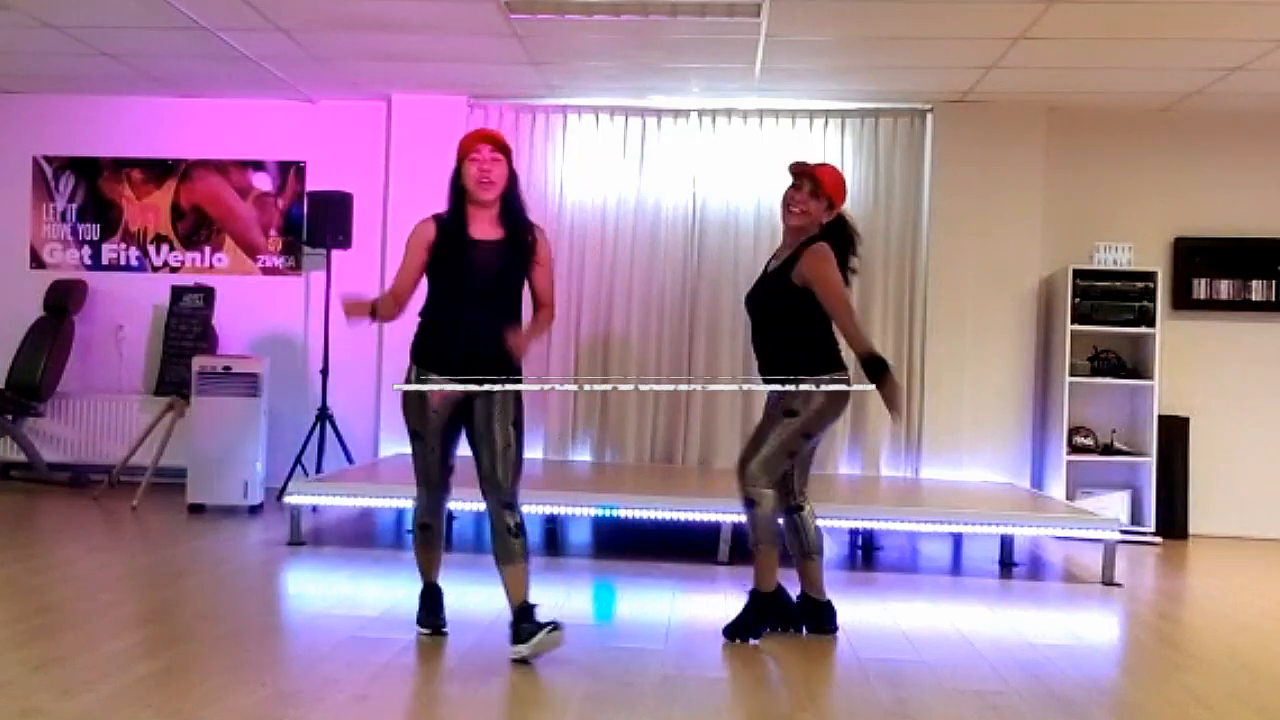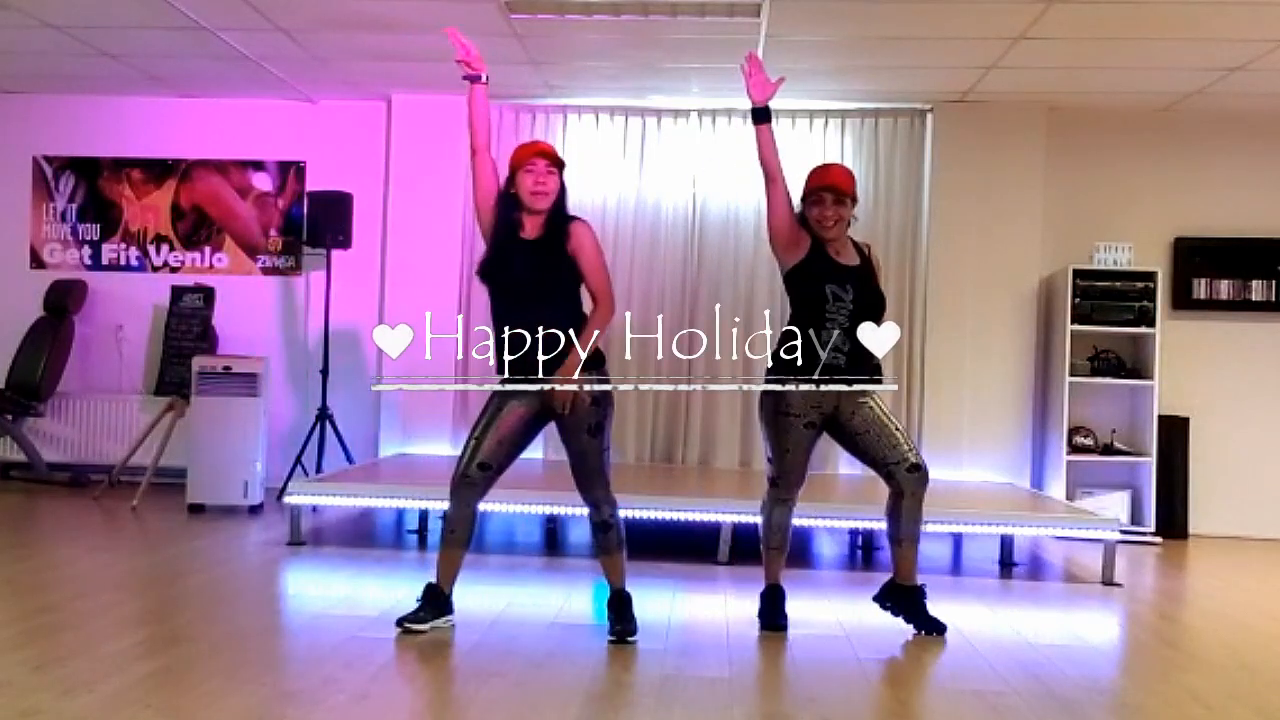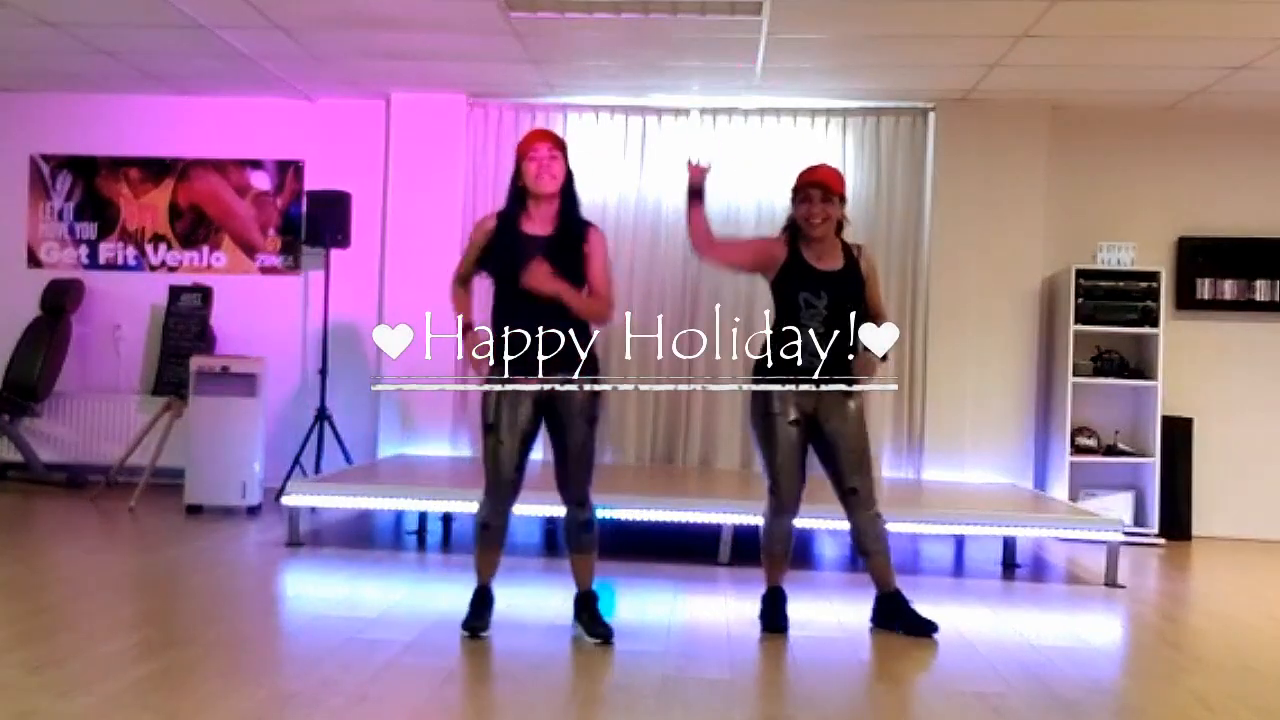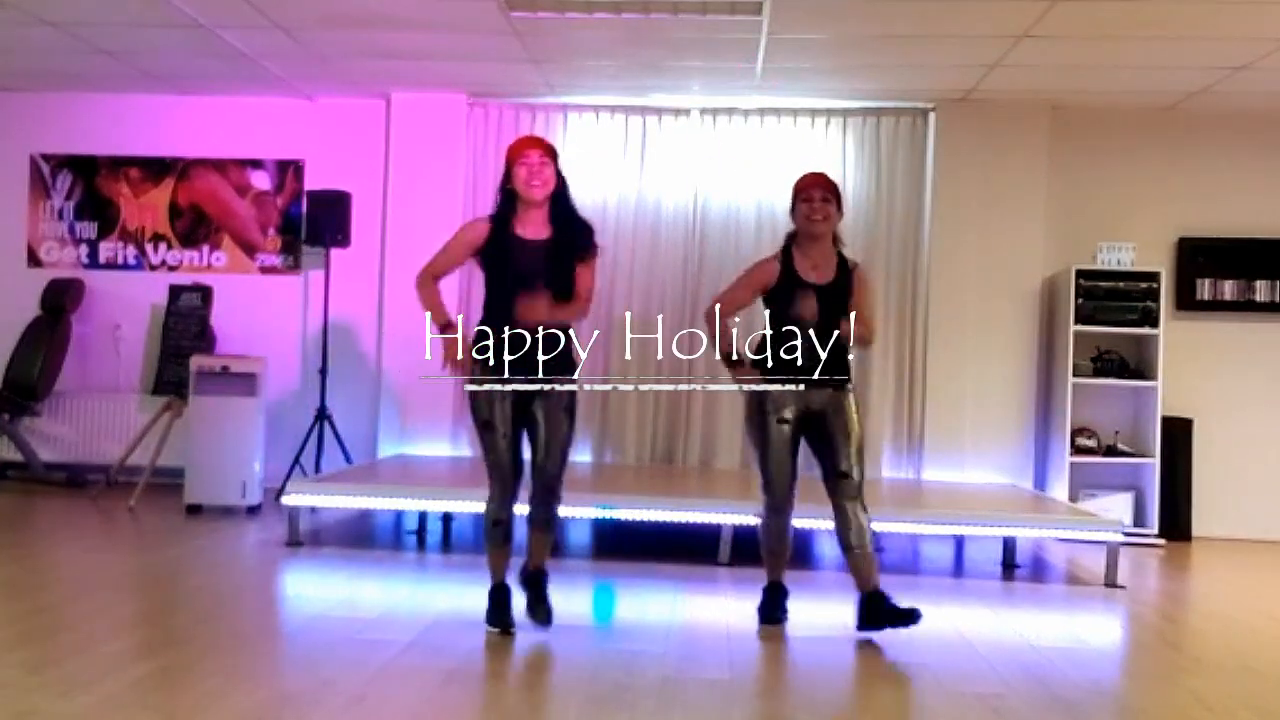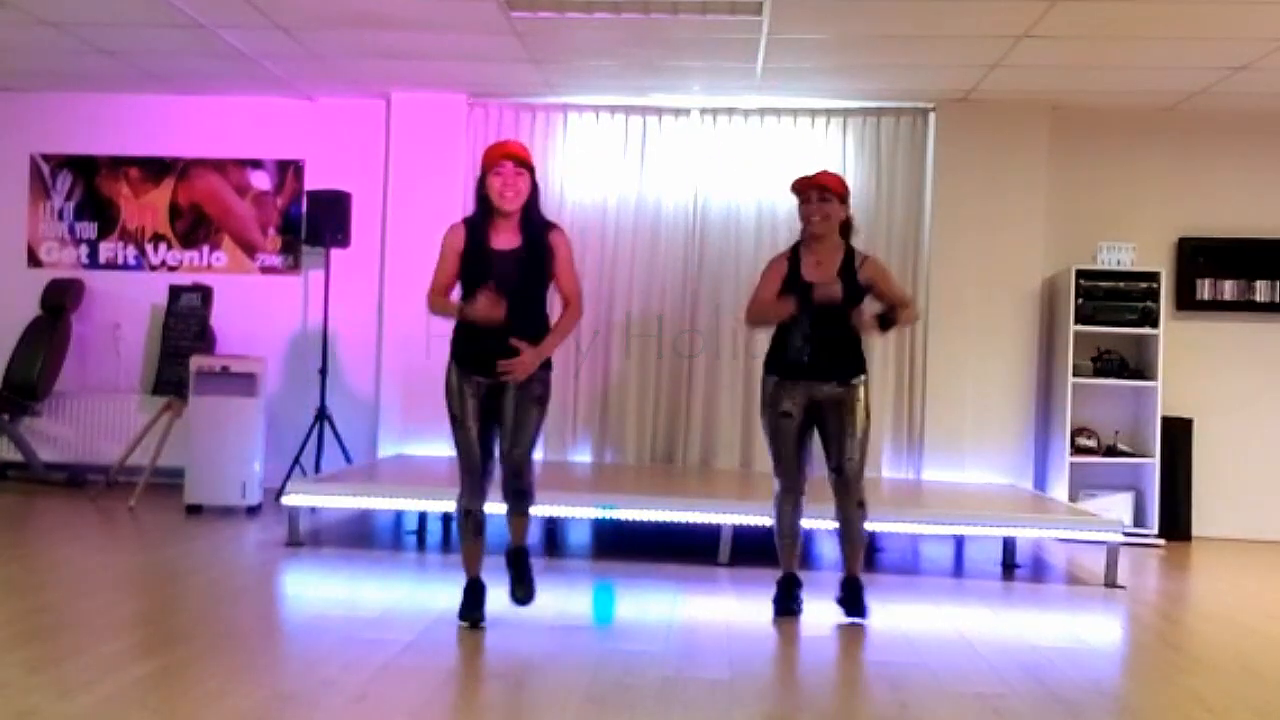
dt=1s
person 1, frame 1
left shoulder: (529, 238)
right shoulder: (431, 231)
left elbow: (545, 307)
right elbow: (396, 303)
left wrist: (527, 334)
right wrist: (368, 308)
left hip: (497, 378)
right hip: (434, 376)
left knee: (501, 494)
right knee: (433, 492)
left ankle: (522, 618)
right ankle: (430, 595)
person 1, frame 2
left shoulder: (574, 233)
right shoulder: (498, 229)
left elbow: (605, 304)
right elbow: (477, 153)
left wrist: (578, 361)
right wrist: (477, 82)
left hip: (578, 381)
right hip: (519, 385)
left knee: (596, 494)
right knee: (466, 484)
left ankle: (619, 601)
right ankle: (439, 599)
person 1, frame 3
left shoulder: (586, 236)
right shoulder: (493, 228)
left elbow: (602, 311)
right elbow: (461, 285)
left wrist: (558, 288)
right wrist: (470, 335)
left hip: (570, 373)
right hip: (511, 374)
left knee: (576, 493)
right knee: (501, 489)
left ankle: (586, 603)
right ankle: (483, 592)
person 1, frame 4
left shoulder: (577, 235)
right shoulder: (483, 230)
left elbow: (583, 302)
right elbow: (427, 280)
left wrist: (555, 313)
right wrist: (449, 332)
left hip: (553, 369)
right hip: (495, 370)
left knee: (549, 478)
right knee: (501, 483)
left ankle: (536, 572)
right ankle: (498, 588)
person 1, frame 5
left shoulder: (551, 240)
right shoulder: (462, 236)
left elbow: (574, 303)
right elbow: (433, 304)
left wrist: (543, 349)
right wrist: (466, 310)
left hip: (527, 371)
right hip: (470, 370)
left knee: (515, 466)
right knee: (474, 479)
left ankle: (518, 548)
right ankle: (472, 583)
person 2, frame 1
left shoulder: (817, 256)
right shoulder: (780, 257)
left elbow: (845, 319)
left wrist: (877, 367)
left hip: (815, 388)
right hip: (779, 391)
left knee: (756, 476)
right knee: (785, 496)
left ankle: (766, 597)
right ankle: (813, 603)
person 2, frame 2
left shoulder: (866, 257)
right shoulder: (796, 248)
right elbow: (773, 178)
left wrist: (871, 371)
right wrist: (760, 111)
left hip: (854, 392)
right hip: (796, 388)
left knee: (911, 474)
right knee: (784, 488)
left ankle: (903, 588)
right ankle: (772, 592)
person 2, frame 3
left shoulder: (859, 260)
right shoulder: (778, 253)
left elbow: (879, 319)
right elbow: (706, 247)
left wrist: (870, 350)
right wrist: (696, 194)
left hip: (838, 393)
right hip: (780, 389)
left knee: (861, 496)
right knee: (784, 496)
left ankle: (889, 600)
right ankle: (774, 596)
person 2, frame 4
left shoulder: (852, 275)
right shoulder: (772, 268)
left elbow: (864, 336)
right elbow: (717, 311)
left wrist: (826, 322)
right wrist: (732, 360)
left hip: (832, 392)
right hip: (774, 390)
left knee: (848, 490)
right knee: (778, 497)
left ankle: (872, 601)
right ankle: (774, 590)
person 2, frame 5
left shoulder: (862, 266)
right shoulder: (784, 263)
left elbow: (908, 308)
right elbow: (755, 316)
left wrist: (881, 319)
right wrist: (810, 296)
left hip: (842, 385)
right hip: (784, 383)
left knee: (848, 482)
right knee: (789, 485)
left ankle: (852, 582)
right ankle: (788, 580)
